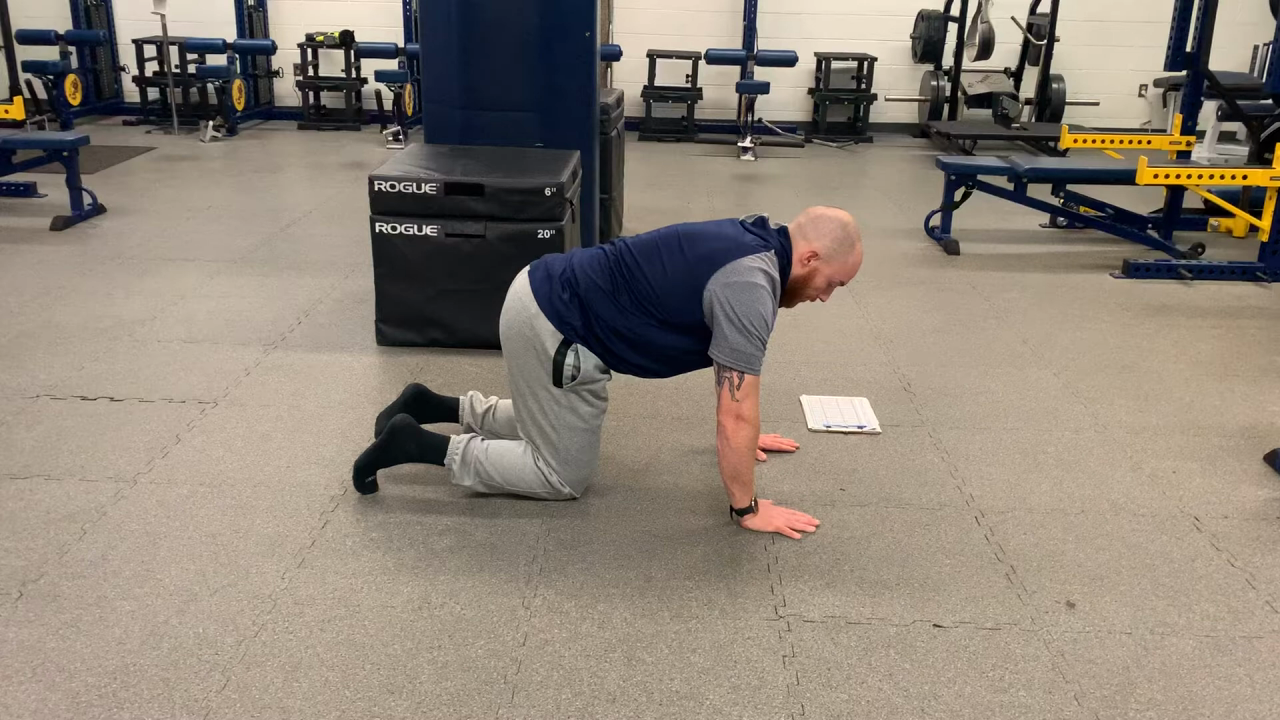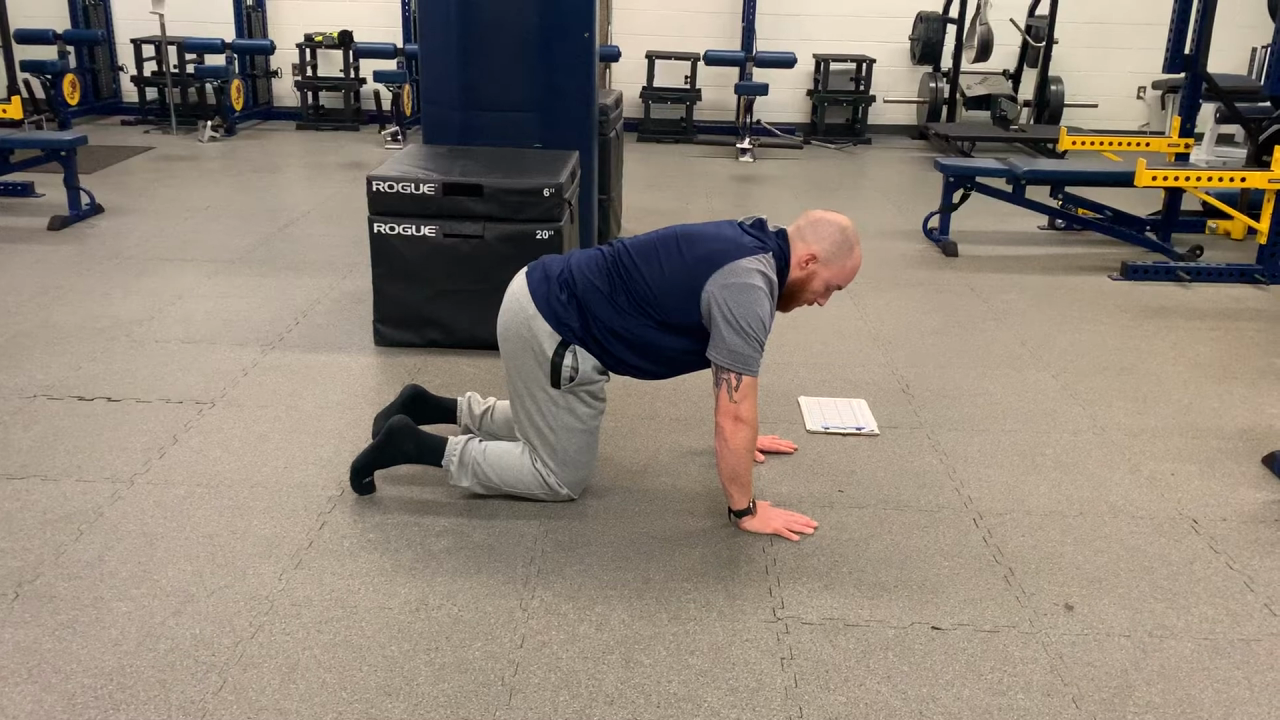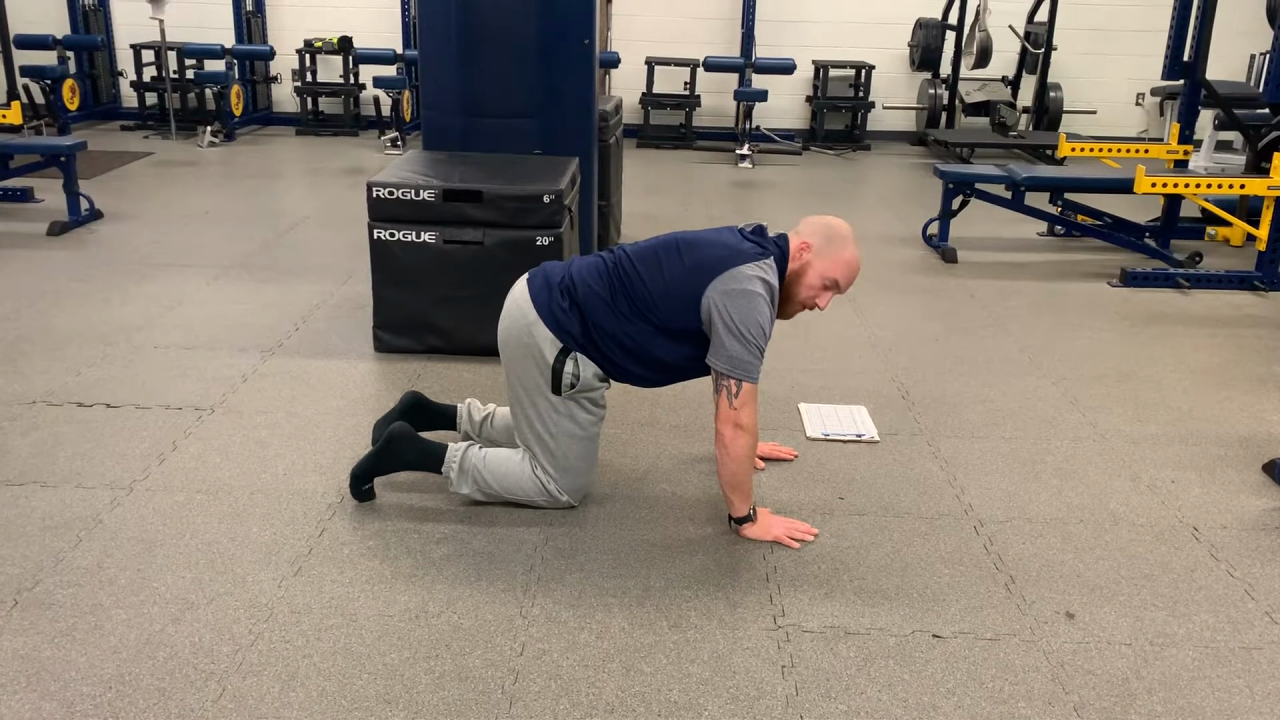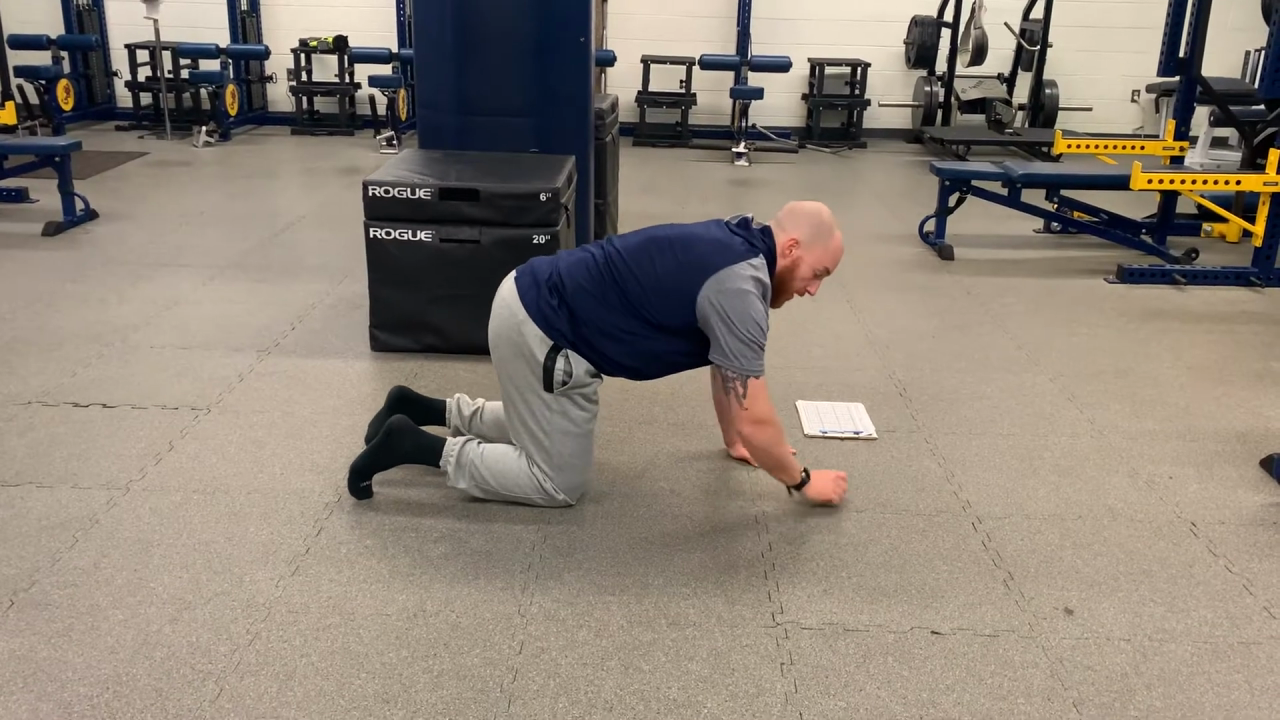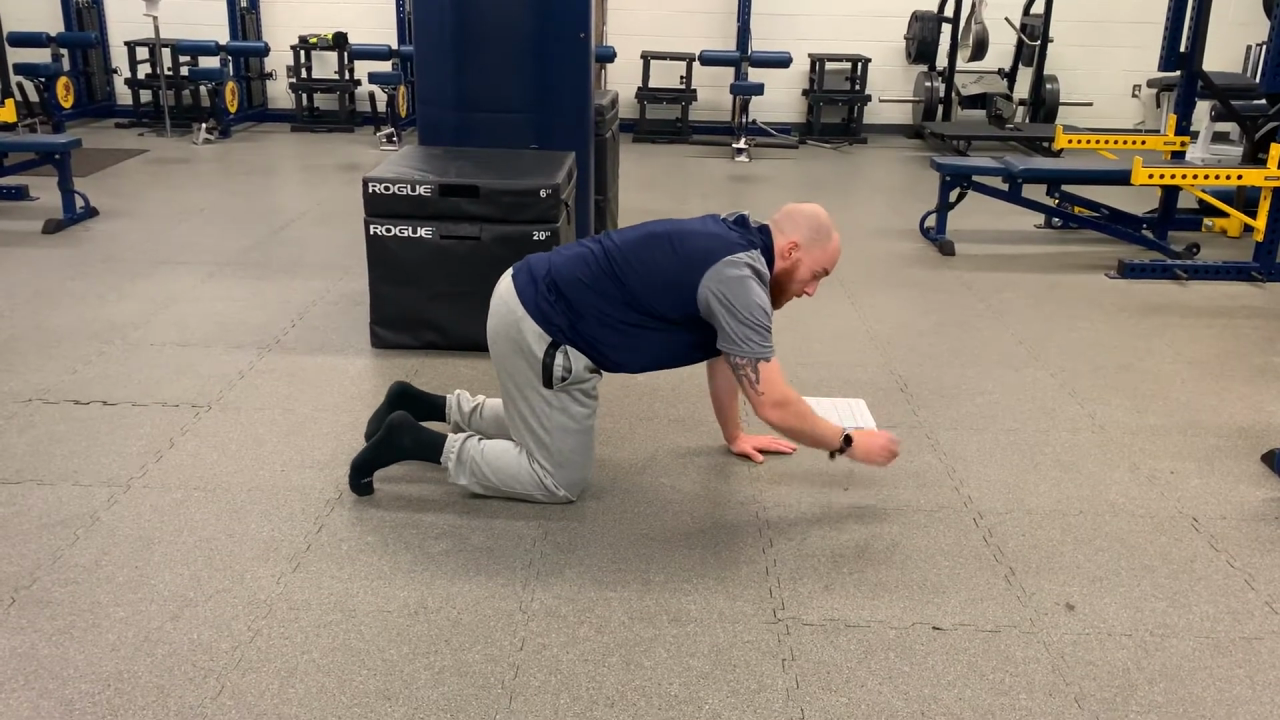
dt=0.7s
person 1, frame 1
left shoulder: (755, 244)
right shoulder: (750, 286)
right elbow: (735, 415)
left wrist: (743, 433)
right wrist: (747, 509)
left hip: (547, 300)
right hip: (554, 328)
left knee: (553, 429)
right knee: (564, 474)
left ankle: (438, 405)
right ankle: (421, 445)
person 1, frame 2
left shoulder: (752, 246)
right shoulder: (747, 288)
right elbow: (733, 418)
left wrist: (741, 435)
right wrist: (745, 510)
left hip: (545, 302)
right hip: (552, 329)
left knee: (552, 432)
right knee: (561, 475)
left ankle: (433, 406)
right ankle: (417, 445)
person 1, frame 3
left shoulder: (754, 253)
right shoulder: (748, 292)
right elbow: (734, 422)
left wrist: (741, 442)
right wrist: (745, 517)
left hip: (545, 308)
right hip: (552, 334)
left knee: (551, 438)
right knee: (562, 482)
left ankle: (436, 414)
right ankle: (417, 452)
person 1, frame 4
left shoulder: (737, 246)
right shoulder: (739, 288)
left elbow: (725, 364)
right elbow: (755, 420)
left wrist: (733, 441)
right wrist: (803, 481)
left hip: (534, 305)
right hip: (543, 331)
left knee: (543, 430)
right knee: (559, 481)
left ankle: (423, 410)
right ankle: (418, 447)
person 1, frame 5
left shoulder: (734, 243)
right shoulder: (738, 279)
left elbow: (722, 354)
right elbow: (775, 404)
left wrist: (734, 436)
right wrist: (851, 443)
left hip: (532, 303)
right hip: (542, 329)
left knee: (545, 429)
right knee: (559, 479)
left ankle: (426, 405)
right ankle: (424, 443)
